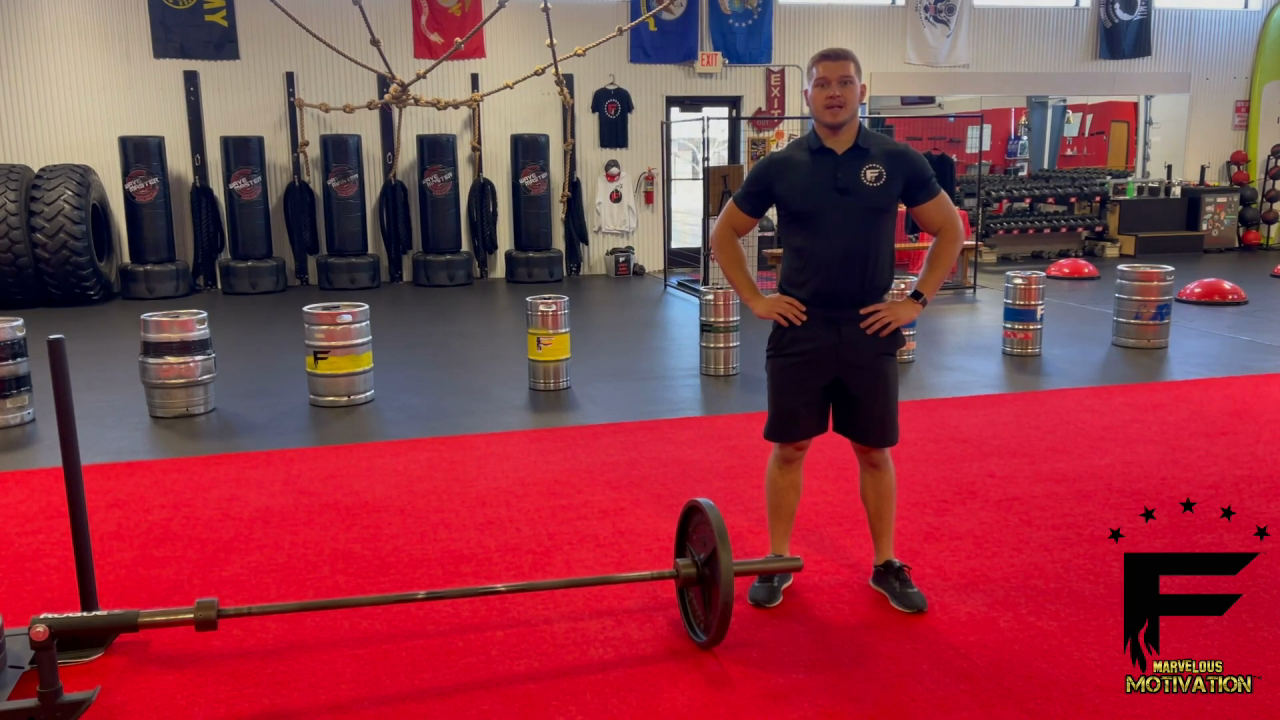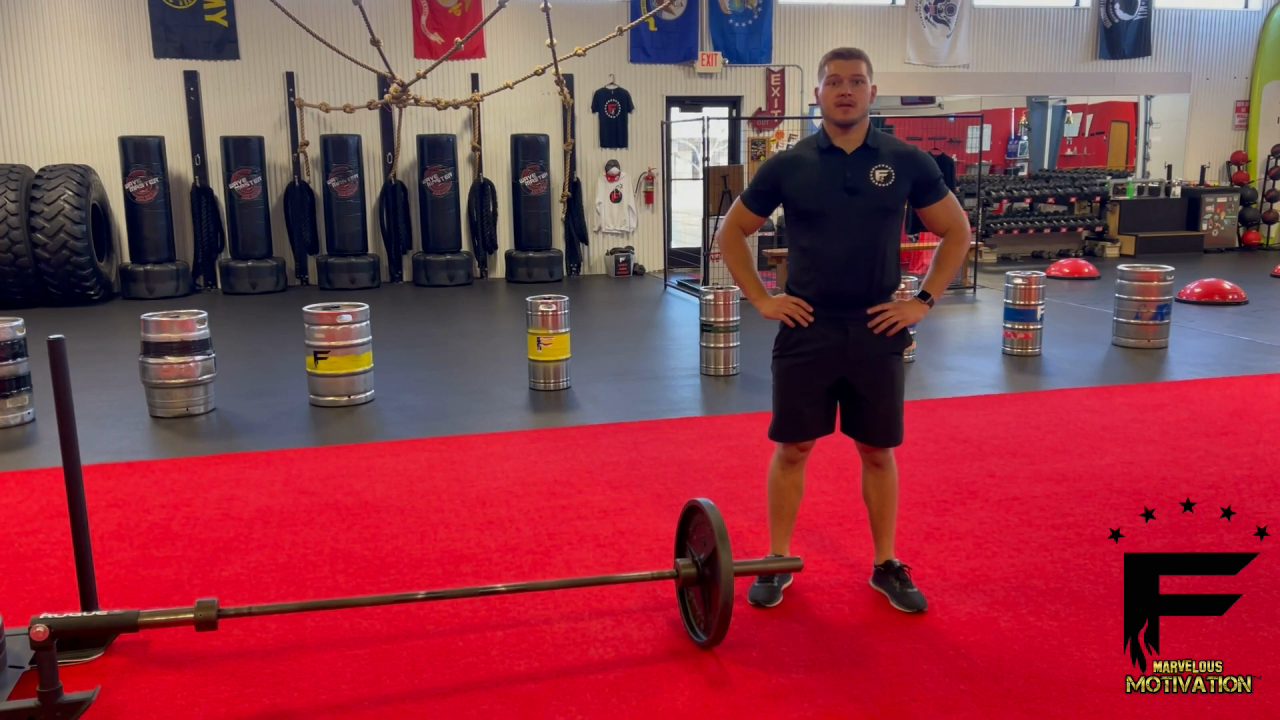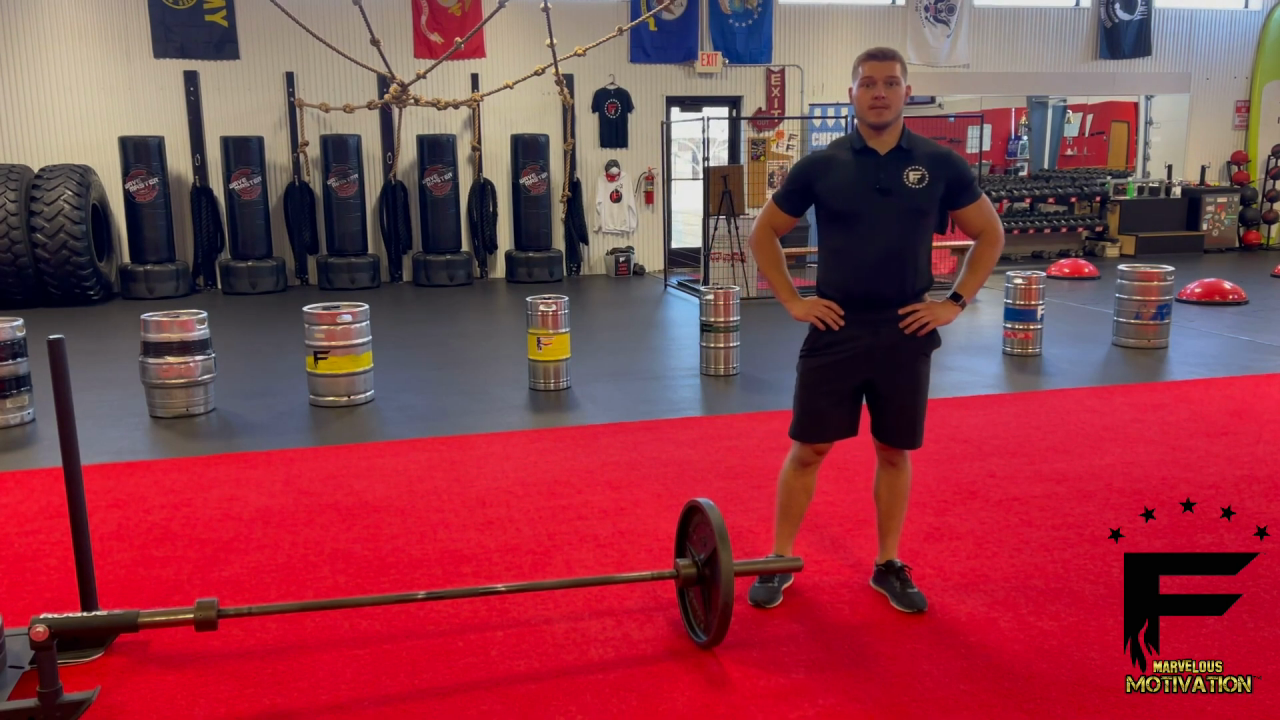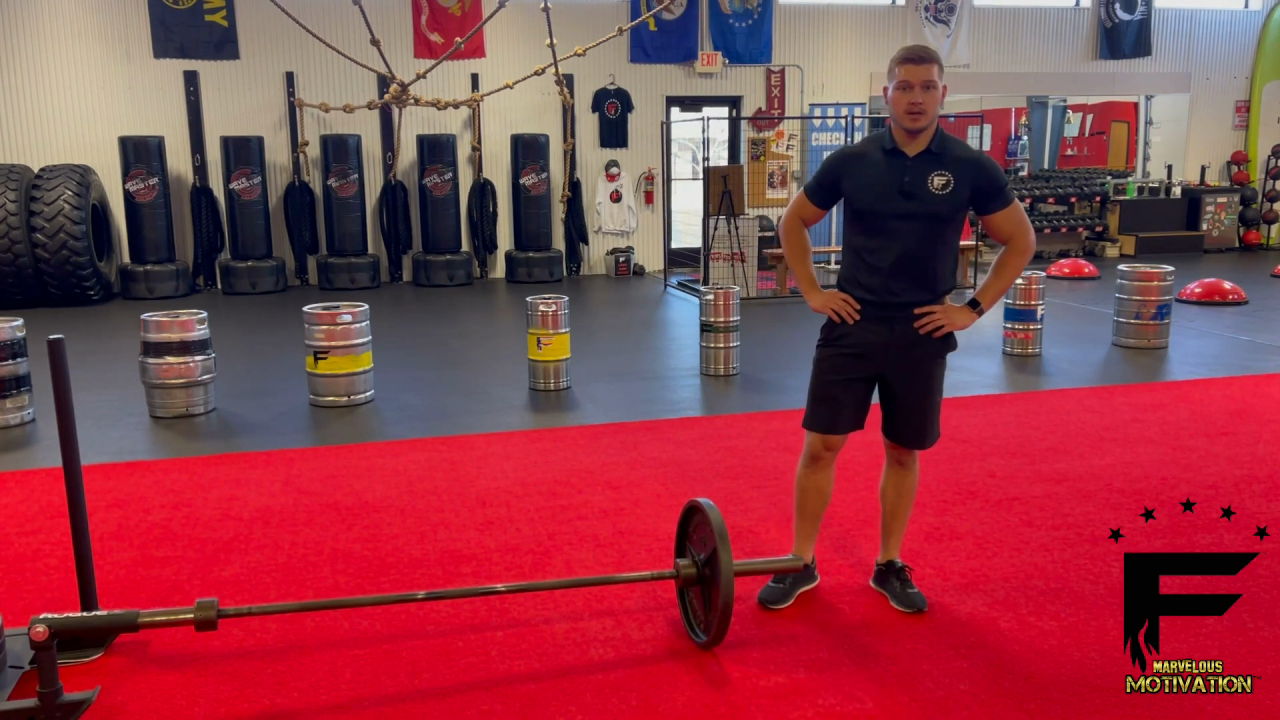
dt=0.5s
person 1, frame 1
left shoulder: (898, 161)
right shoulder: (779, 167)
left elbow: (949, 231)
right elbow: (724, 234)
left wrist: (917, 300)
right wrist: (754, 299)
left hip: (870, 332)
right hip: (800, 331)
left knee: (875, 451)
right knee: (789, 448)
left ankle: (887, 565)
right ankle: (777, 561)
person 1, frame 2
left shoulder: (907, 161)
right shoulder: (788, 165)
left elbow: (957, 232)
right elbow: (732, 232)
left wrist: (924, 300)
right wrist: (761, 298)
left hip: (876, 331)
right hip: (806, 331)
left knee: (878, 451)
right knee: (792, 447)
left ankle: (887, 565)
right ankle: (778, 561)
person 1, frame 3
left shoulder: (940, 163)
right shoulder: (820, 166)
left elbow: (989, 234)
right elbow: (764, 233)
left wrist: (956, 301)
right wrist: (791, 300)
left hip: (905, 334)
right hip: (835, 333)
left knee: (895, 453)
right knee: (809, 450)
left ankle: (889, 564)
right ankle: (780, 561)
person 1, frame 4
left shoulder: (971, 168)
right shoulder: (850, 160)
left elbow: (1021, 241)
right elbow: (793, 223)
left wrist: (974, 307)
right wrist: (811, 291)
left hip: (920, 334)
right hip: (850, 328)
left knee: (904, 452)
right knee: (821, 445)
left ankle: (889, 565)
right ankle: (802, 564)
